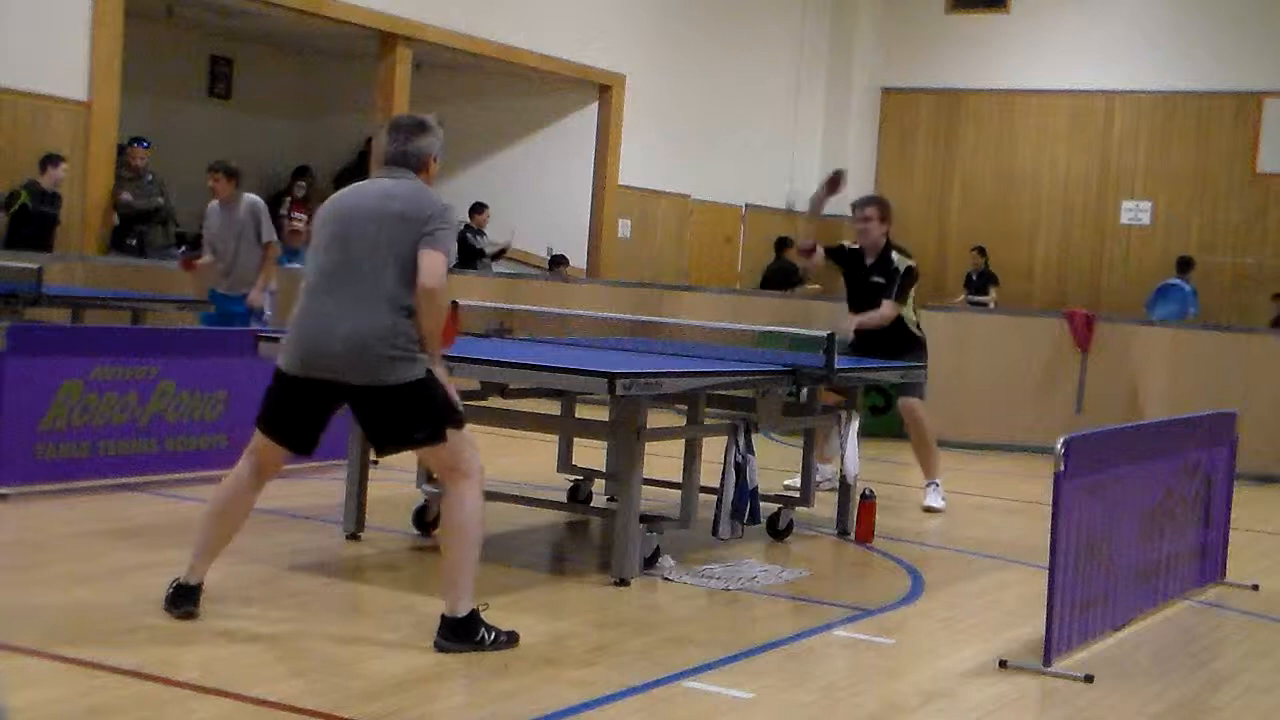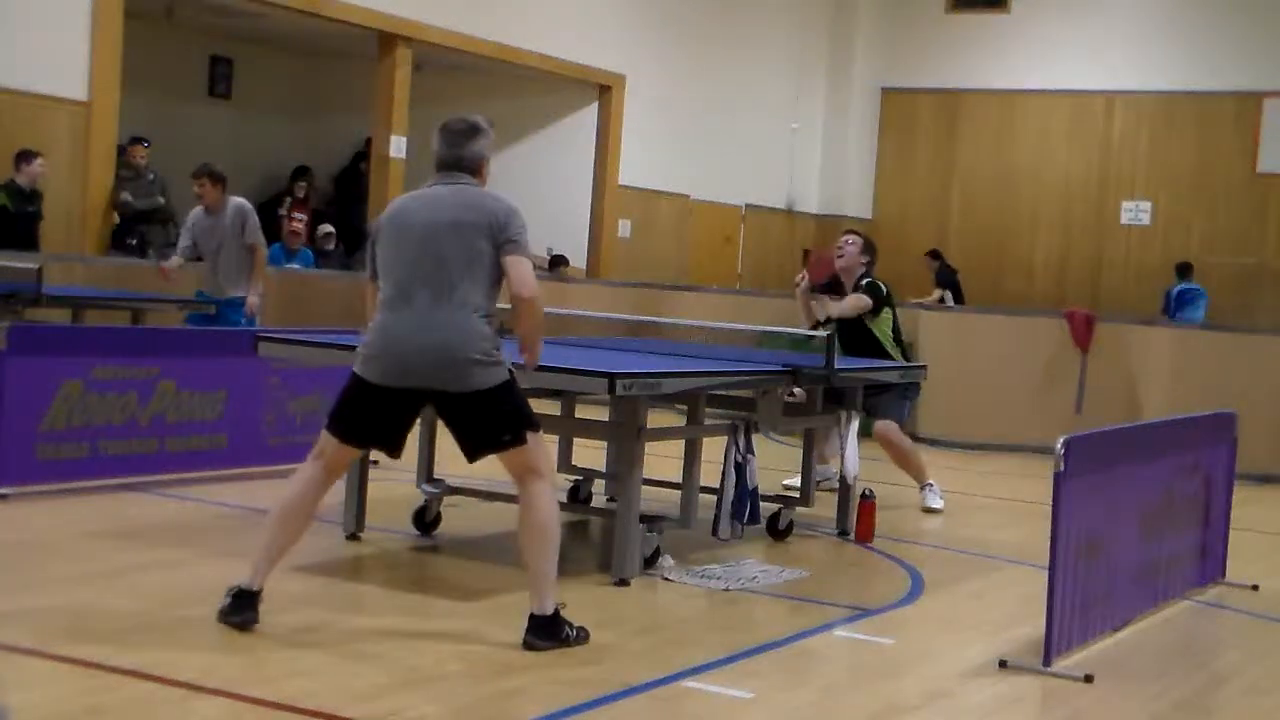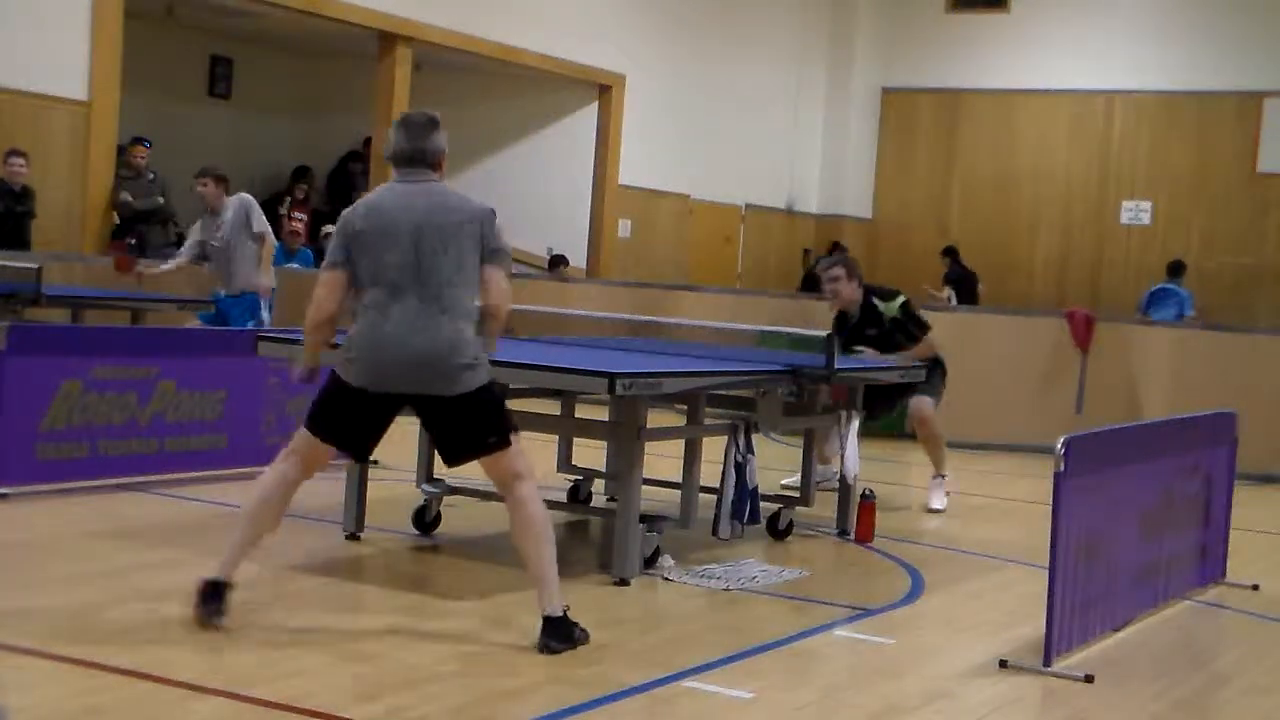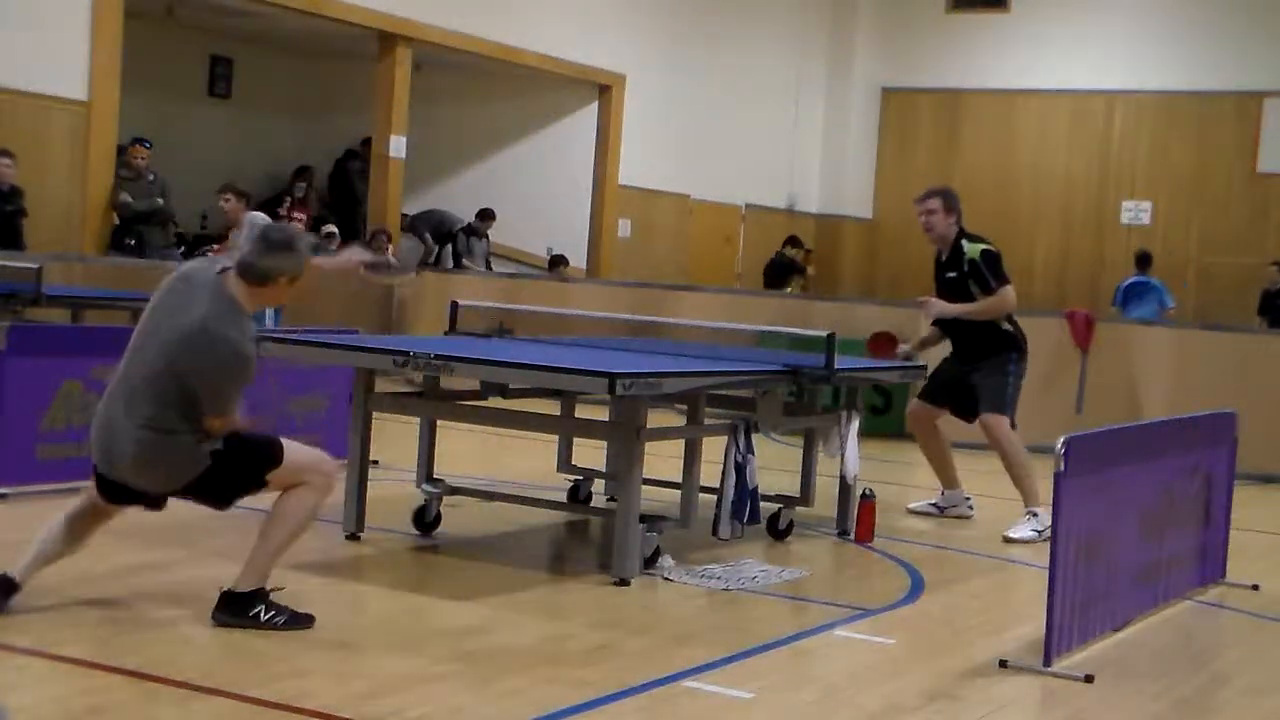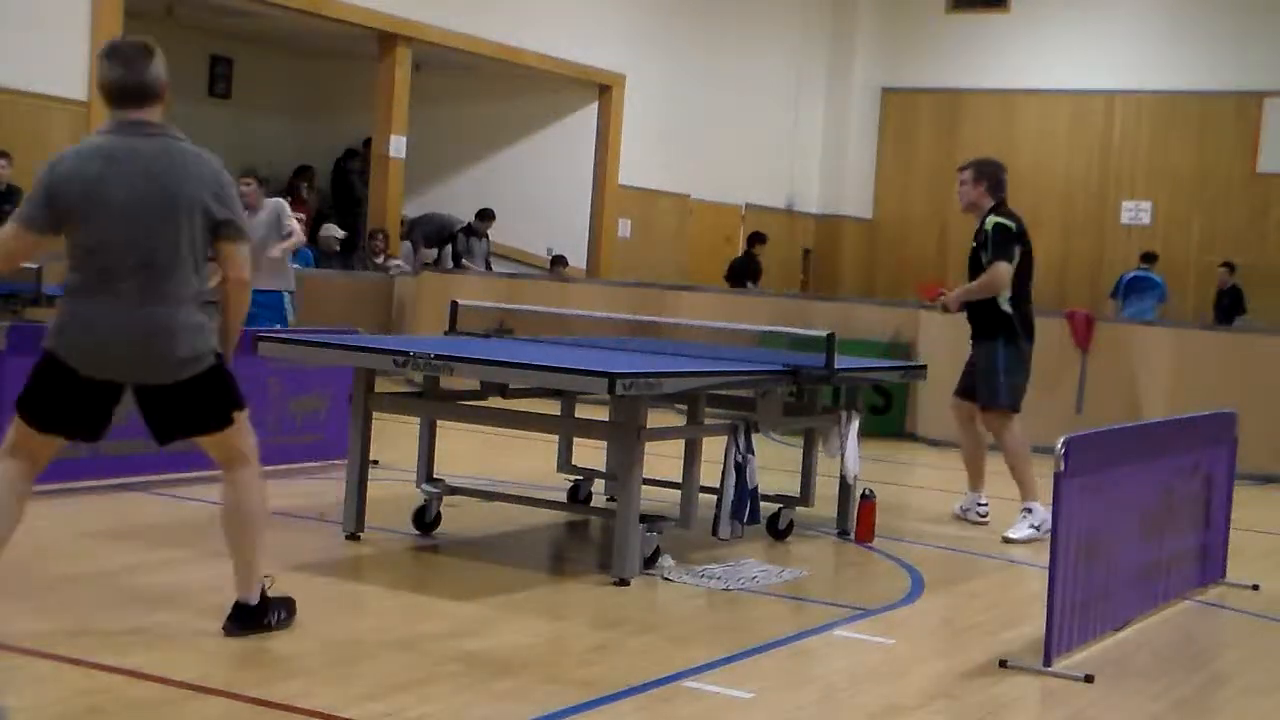
dt=0.7s
person 1, frame 1
left shoulder: (338, 203)
right shoulder: (433, 207)
right elbow: (432, 285)
right wrist: (433, 359)
left hip: (306, 351)
right hip: (386, 358)
left knee: (256, 464)
right knee: (465, 471)
left ankle: (189, 586)
right ankle: (460, 620)
person 1, frame 2
left shoulder: (394, 212)
right shoulder: (498, 211)
right elbow: (525, 291)
right wrist: (531, 345)
left hip: (386, 357)
right hip: (468, 361)
left knee: (321, 464)
right knee: (536, 474)
left ankle: (248, 593)
right ankle: (545, 617)
person 1, frame 3
left shoulder: (358, 214)
right shoulder: (474, 212)
left elbow: (321, 311)
right elbow: (497, 306)
left wrist: (308, 361)
right wrist: (473, 340)
left hip: (370, 365)
right hip: (453, 366)
left knee: (294, 463)
right knee: (518, 482)
left ankle: (218, 584)
right ankle: (554, 620)
person 1, frame 4
left shoulder: (198, 271)
right shoulder: (233, 345)
left elbow: (247, 256)
right elbow: (221, 425)
right wrist: (238, 418)
left hip: (113, 441)
right hip: (171, 458)
left knee: (98, 506)
right knee: (319, 472)
right ankle: (244, 598)
person 1, frame 5
left shoulder: (71, 165)
right shoulder: (204, 171)
right elbow: (238, 274)
right wrist: (226, 338)
left hip: (82, 344)
right hip: (176, 349)
right knee: (240, 461)
right ankle: (250, 604)
person 2, frame 1
left shoulder: (902, 265)
right shoulder: (851, 255)
left elbow: (888, 312)
right elbow: (808, 255)
left wrist: (855, 322)
right wrist: (817, 204)
left hip: (904, 352)
right hip: (863, 349)
left knee: (911, 407)
left ankle: (933, 485)
right ankle: (825, 472)
person 2, frame 2
left shoulder: (872, 288)
right shoulder: (840, 298)
left elbow: (860, 303)
left wrist: (832, 309)
right wrist: (803, 294)
left hip: (893, 382)
left knee: (885, 430)
left ankle: (928, 486)
right ankle: (824, 472)
person 2, frame 3
left shoulder: (891, 304)
right shoulder: (842, 321)
left elbow: (930, 347)
left wrist: (884, 359)
left hip: (923, 369)
left knee: (921, 411)
left ankle: (940, 480)
right ankle: (827, 471)
person 2, frame 4
left shoulder: (978, 253)
right shoulder: (941, 261)
left elbow: (1007, 302)
left wrist: (953, 309)
right wrist: (916, 346)
left hip: (1001, 353)
right hip: (964, 355)
left knee: (994, 425)
right knee: (917, 414)
left ankle: (1037, 515)
right ankle: (954, 496)
person 2, frame 5
left shoulder: (998, 223)
right shoulder: (998, 225)
left elbow: (999, 279)
left wrist: (958, 296)
right wrist: (964, 301)
left hip: (1002, 337)
right hip: (998, 335)
left knee: (999, 418)
right knee: (964, 409)
left ankle: (1034, 511)
right ankle: (975, 500)
